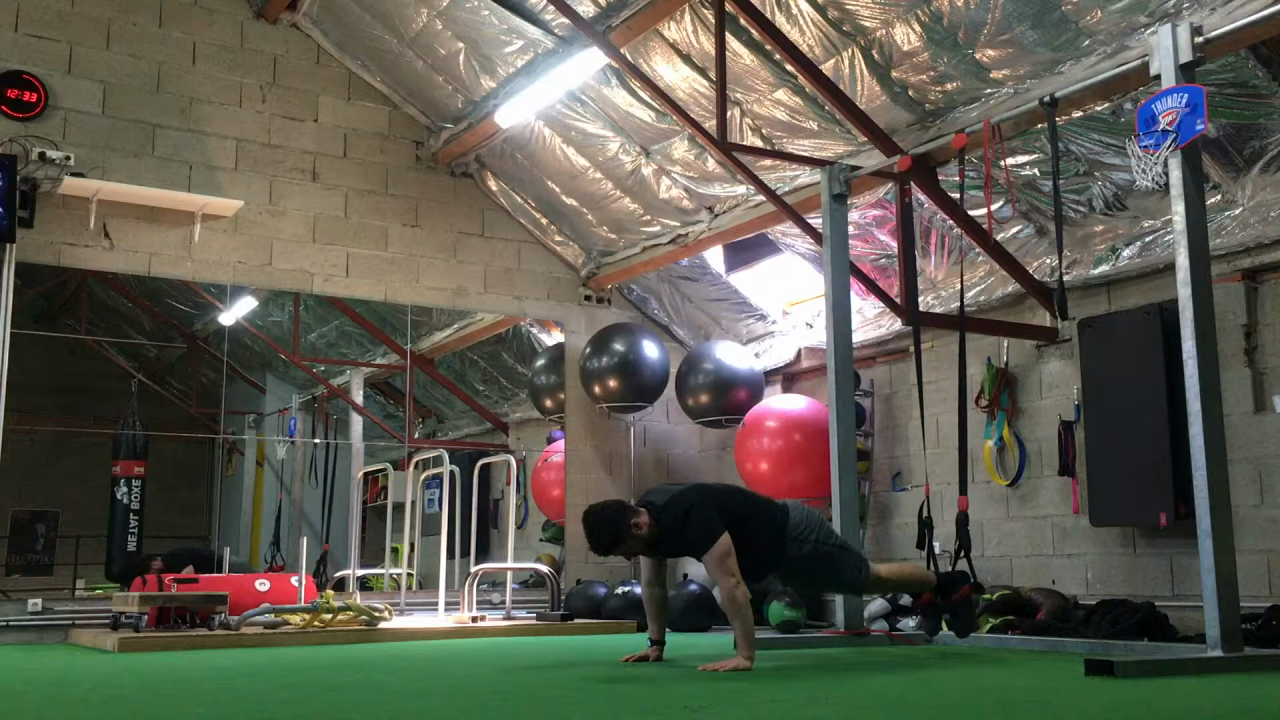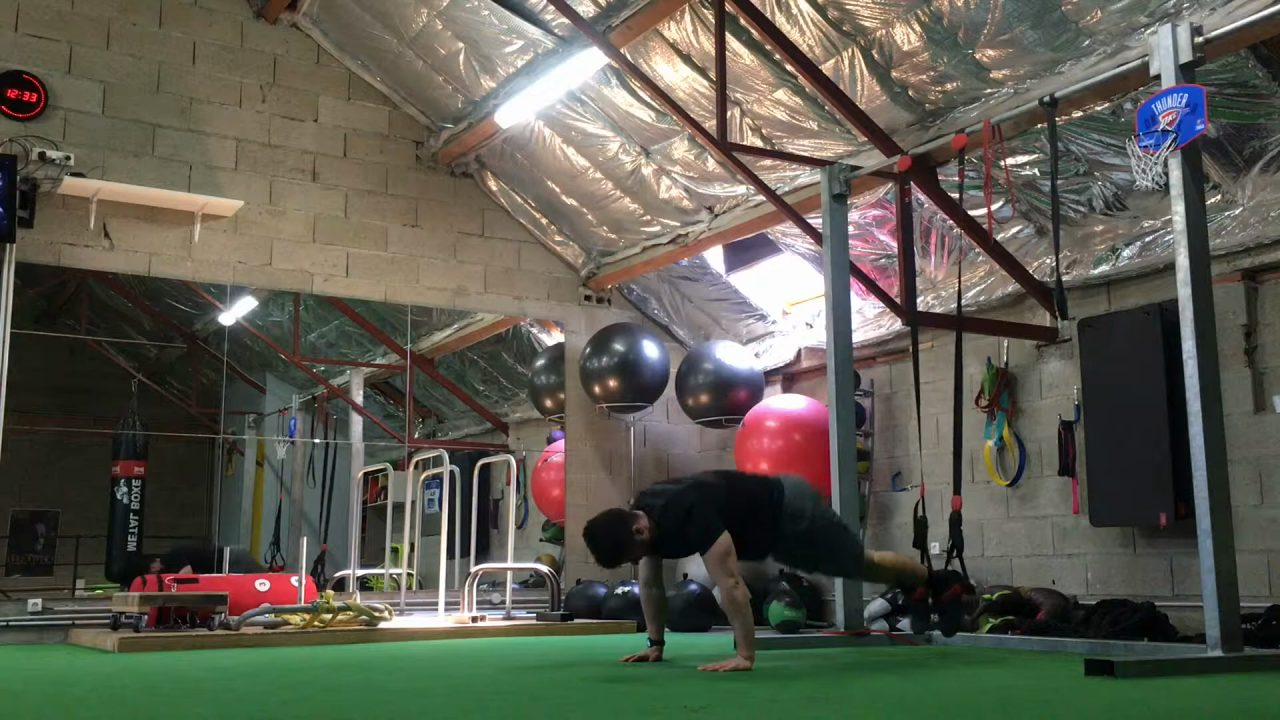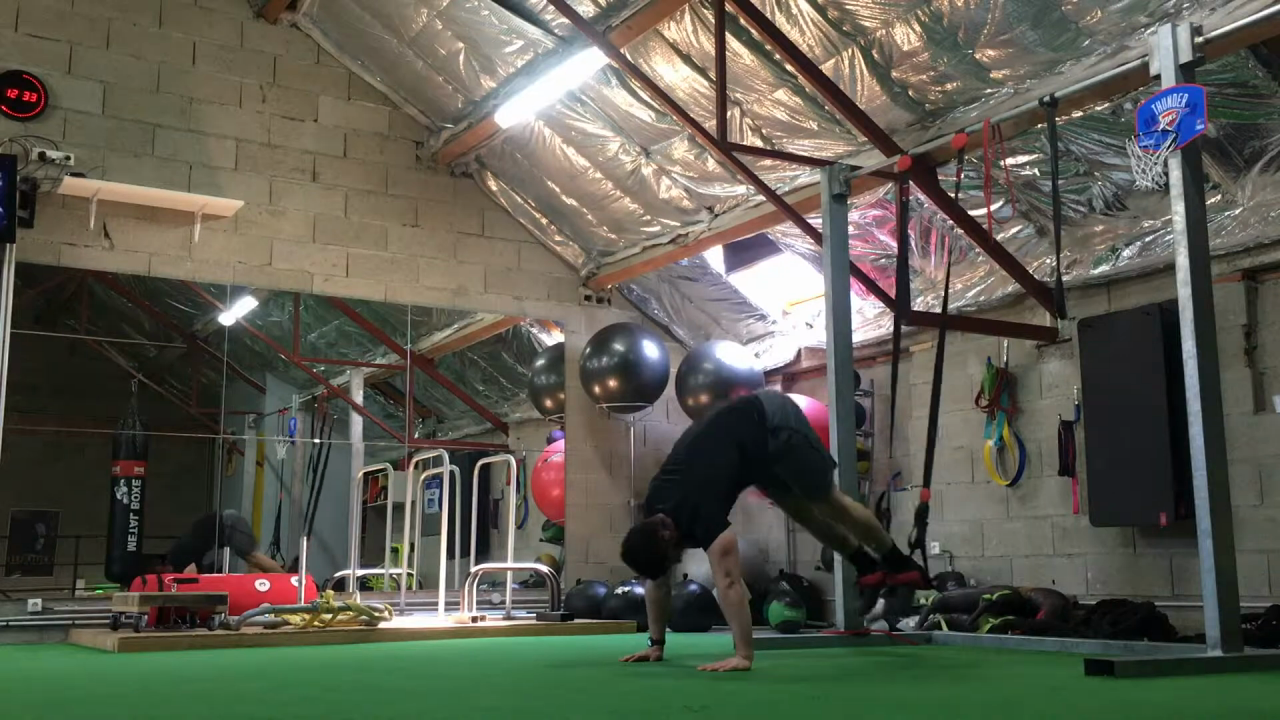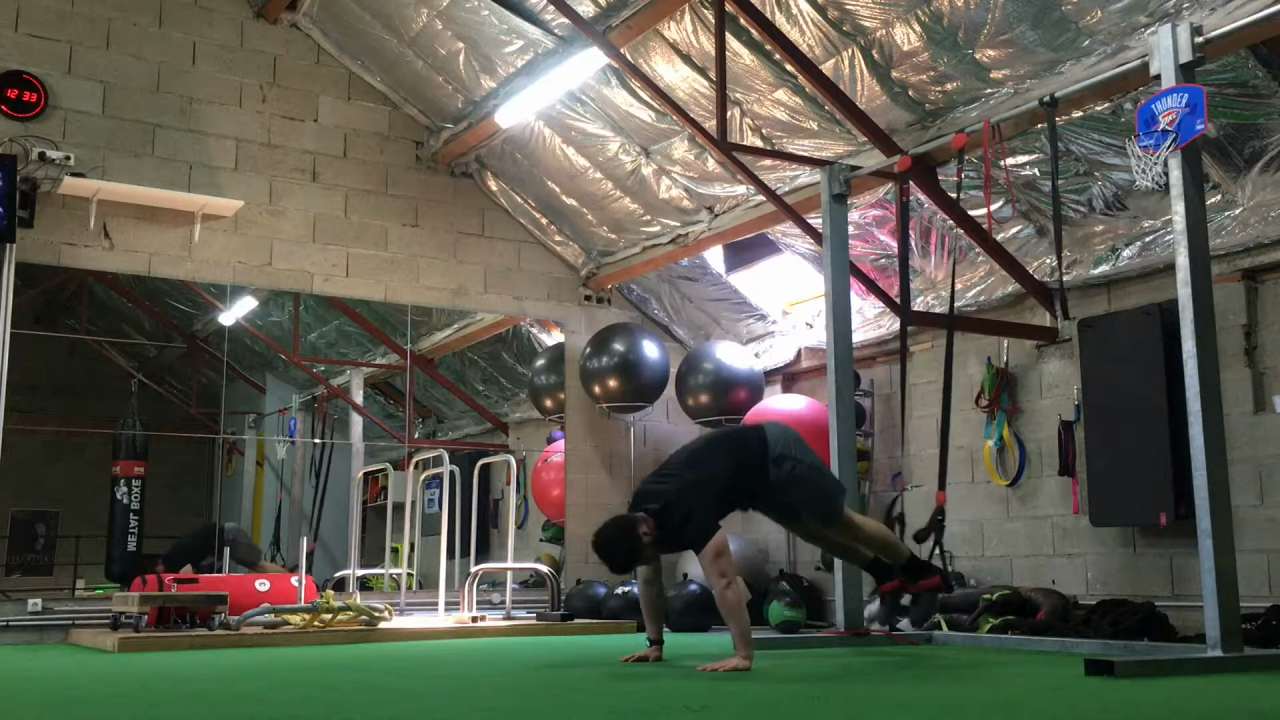
dt=0.3s
person 1, frame 1
left shoulder: (688, 512)
right shoulder: (647, 517)
left elbow: (731, 582)
right elbow: (653, 583)
left wrist: (745, 655)
right wrist: (656, 644)
left hip: (792, 536)
right hip: (774, 551)
left knee: (866, 579)
right knee: (862, 581)
left ankle: (949, 585)
right ankle: (925, 593)
person 1, frame 2
left shoulder: (688, 512)
right shoulder: (645, 517)
left elbow: (730, 582)
right elbow: (650, 583)
left wrist: (745, 655)
right wrist: (655, 644)
left hip: (790, 509)
right hip: (771, 528)
left knee: (860, 562)
right knee: (852, 565)
left ankle: (942, 582)
right ankle: (914, 588)
person 1, frame 3
left shoulder: (699, 509)
right shoulder: (655, 511)
left elbow: (727, 582)
right elbow: (658, 582)
left wrist: (743, 656)
right wrist: (656, 644)
left hip: (774, 421)
right hip: (754, 435)
left knee: (827, 502)
right knee: (797, 507)
left ankle: (897, 563)
right ankle: (868, 566)
person 1, frame 4
left shoulder: (684, 511)
right shoulder: (640, 514)
left elbow: (723, 582)
right elbow: (649, 581)
left wrist: (743, 655)
right wrist: (655, 643)
left hip: (776, 452)
right hip: (757, 467)
left knee: (837, 522)
right knee: (807, 529)
left ankle: (918, 571)
right ankle: (886, 573)
